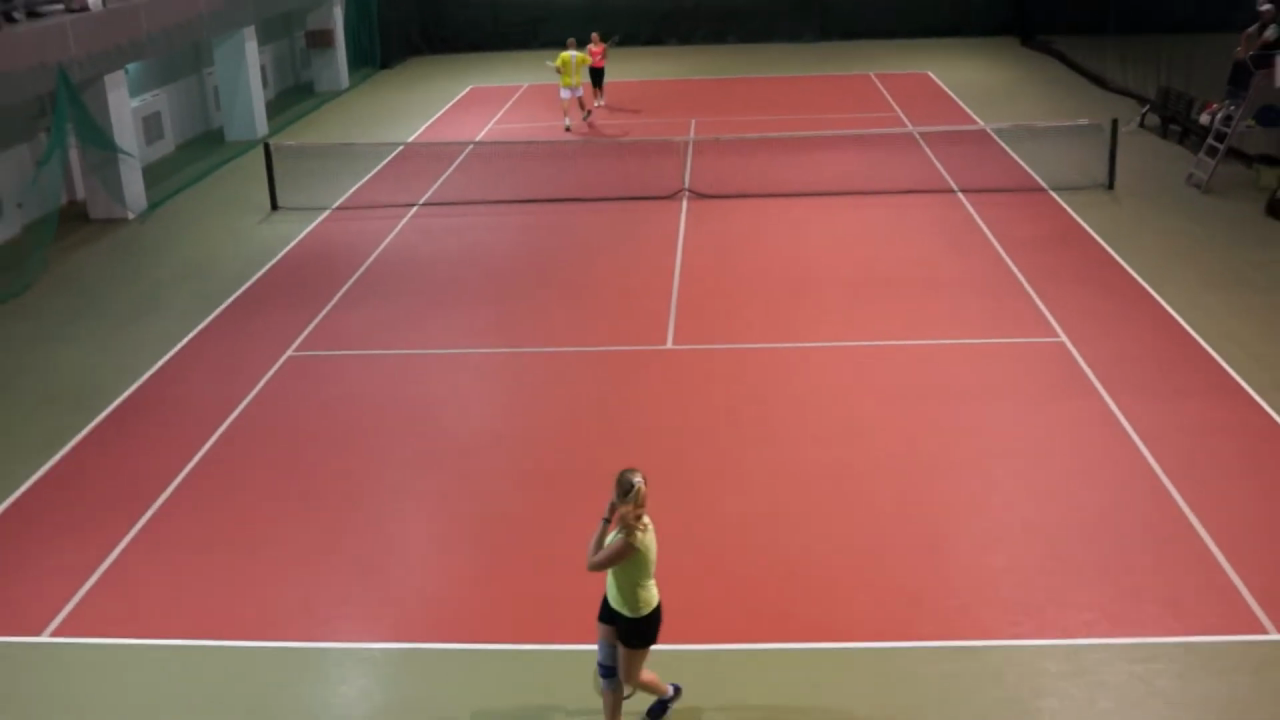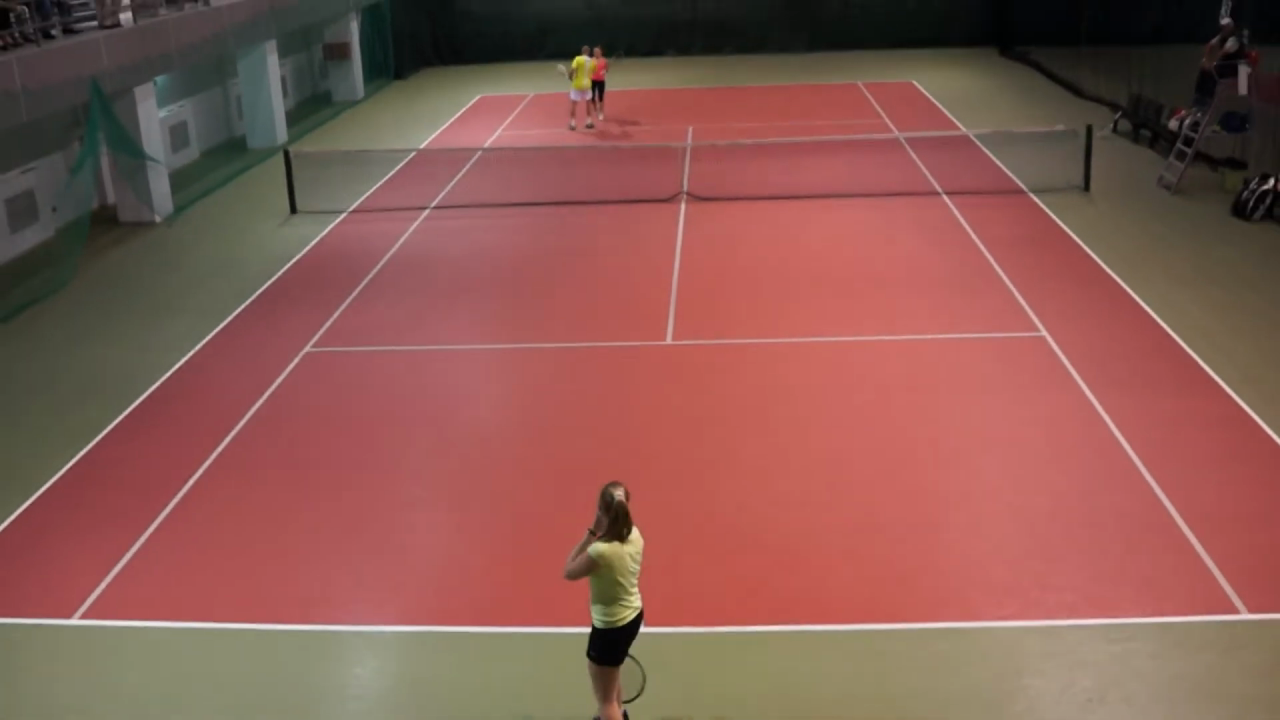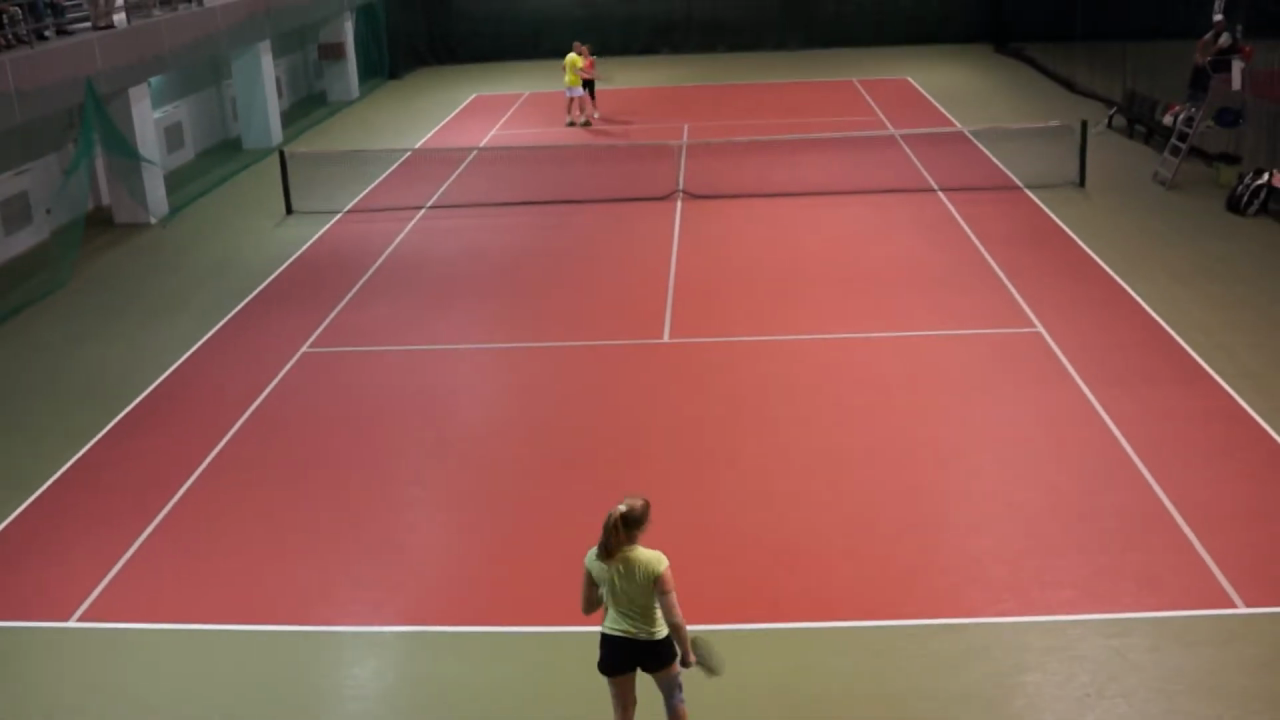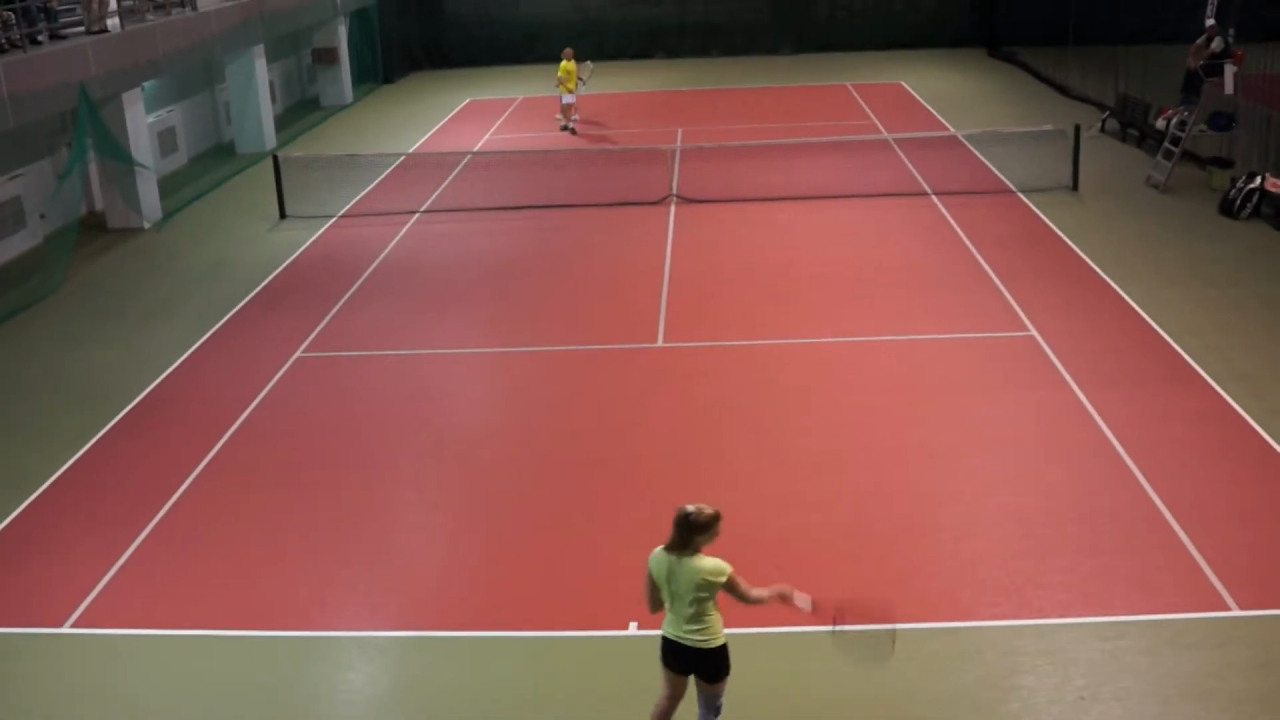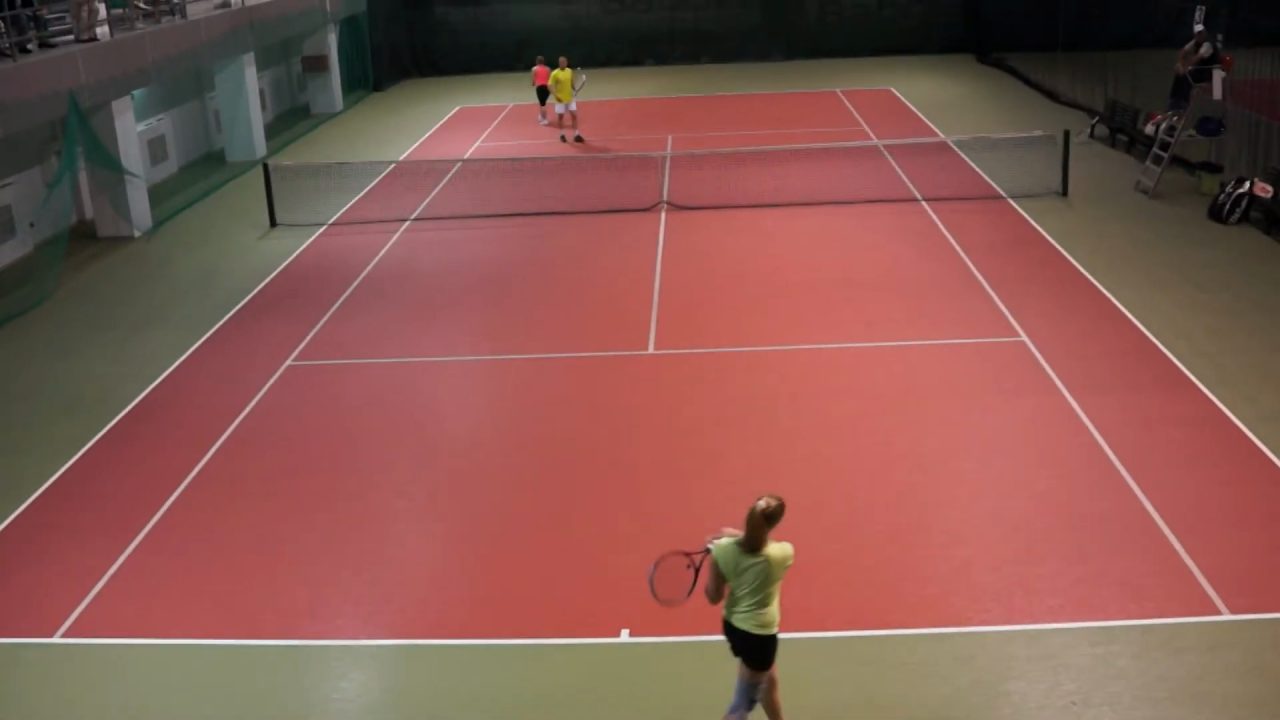
dt=0.5s
person 1, frame 1
left shoulder: (634, 535)
right shoulder: (632, 522)
left elbow: (593, 563)
left wrist: (606, 519)
left hip: (639, 615)
right hip: (614, 603)
left knee: (630, 677)
right knee: (606, 669)
left ankle: (668, 693)
person 1, frame 2
left shoulder: (598, 550)
right shoulder: (634, 534)
left elbow: (569, 572)
left wrist: (591, 532)
left hip: (610, 628)
right hip: (634, 617)
left knee: (605, 698)
right knee: (611, 673)
person 1, frame 3
left shoulder: (595, 558)
right shoulder: (655, 561)
left elbow: (588, 608)
right elbow: (673, 618)
right wrist: (686, 652)
left hip: (615, 641)
right hip: (654, 641)
right knee: (674, 696)
person 1, frame 4
left shoulder: (657, 557)
right shoulder: (714, 568)
left elbow: (653, 606)
right elbow: (750, 597)
right wrist: (778, 591)
left hip: (671, 642)
right hip: (707, 649)
left knee: (670, 697)
person 1, frame 5
left shoulder: (722, 549)
right shoulder: (782, 553)
left elbow: (713, 597)
right wrist: (738, 534)
left hip: (733, 625)
right hip: (759, 635)
left knee: (767, 680)
